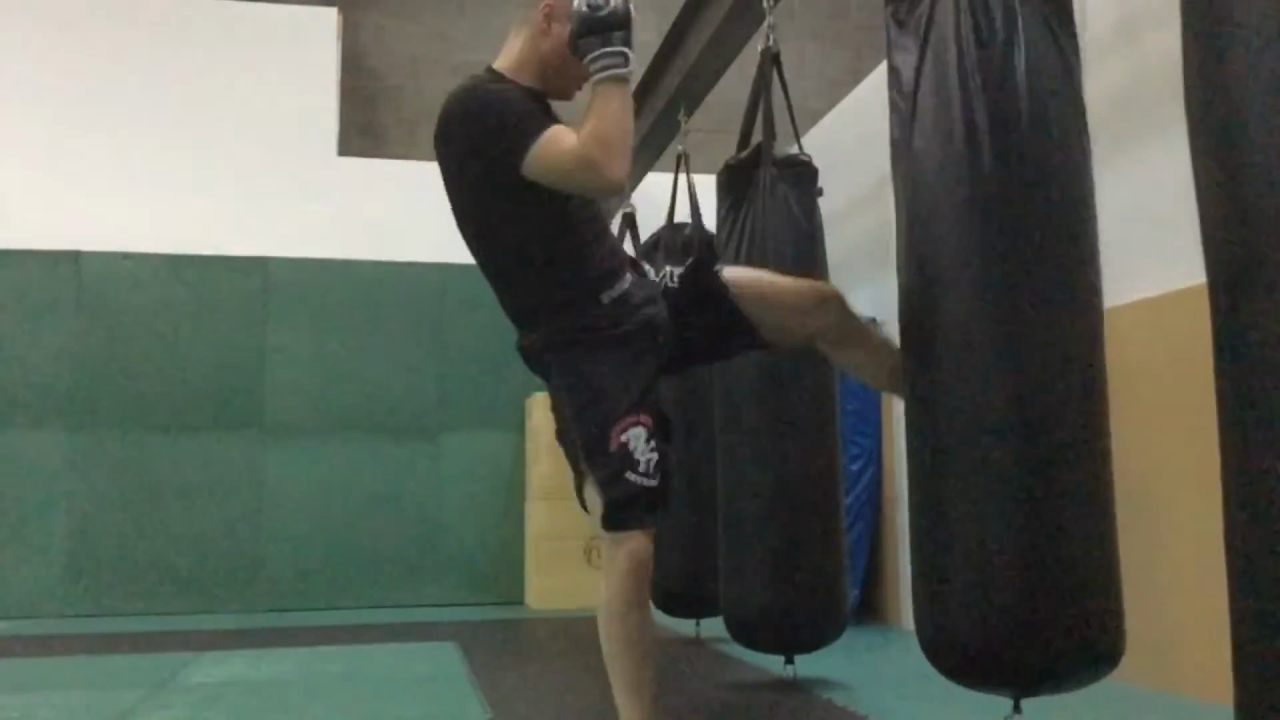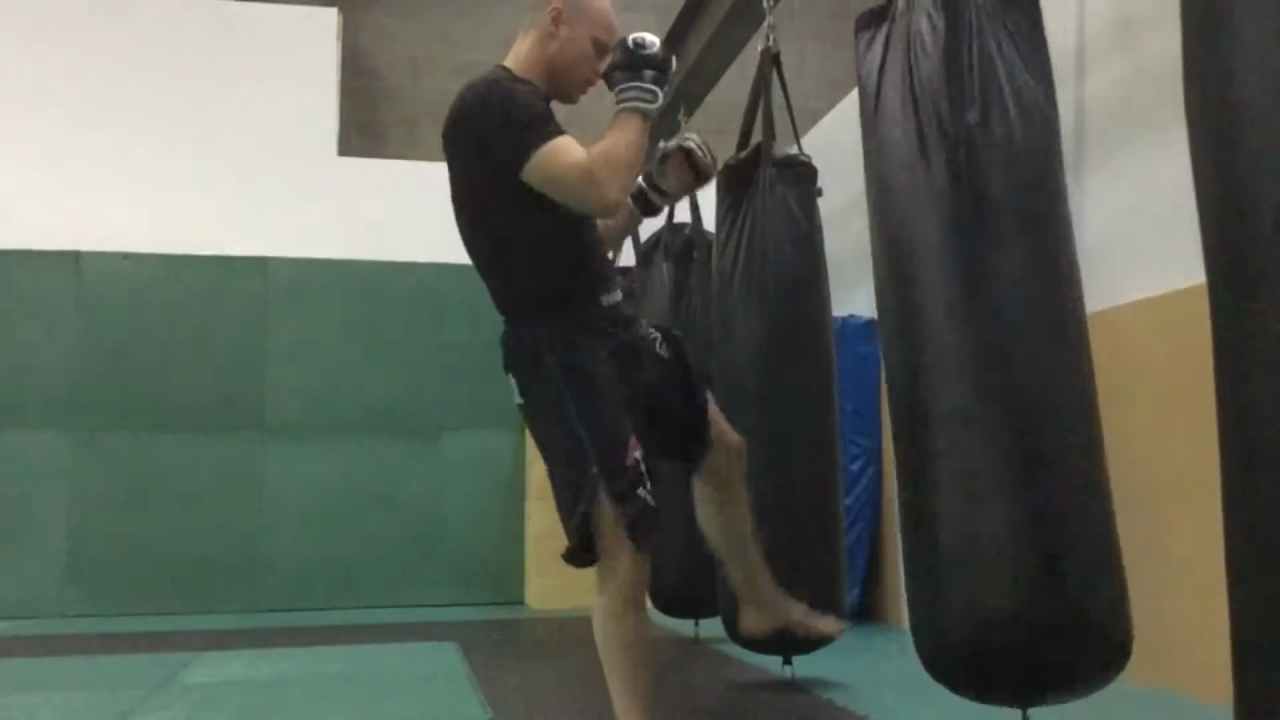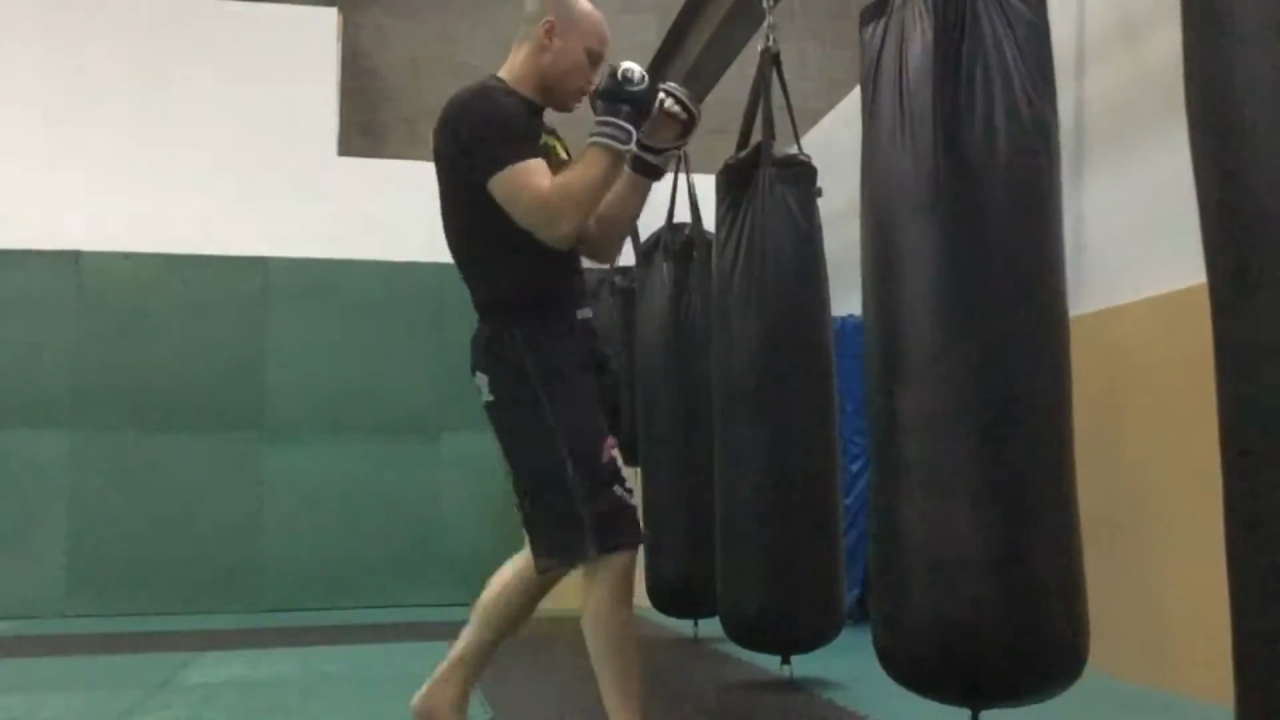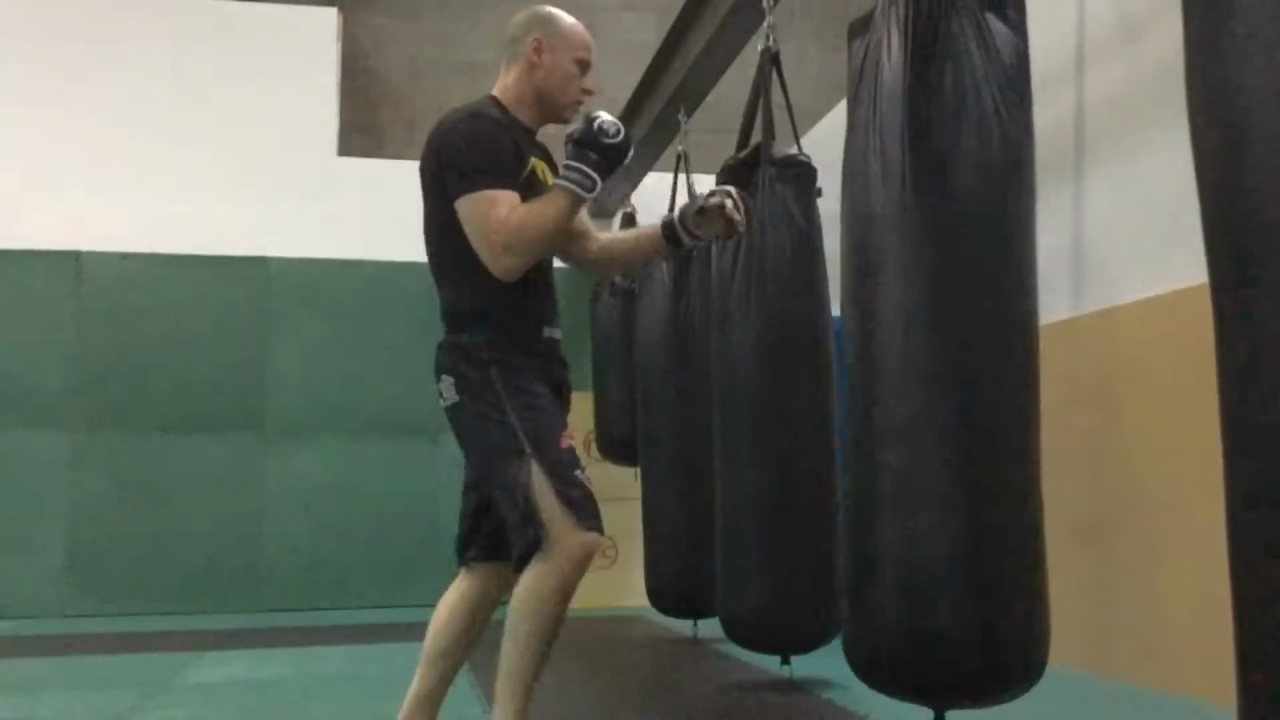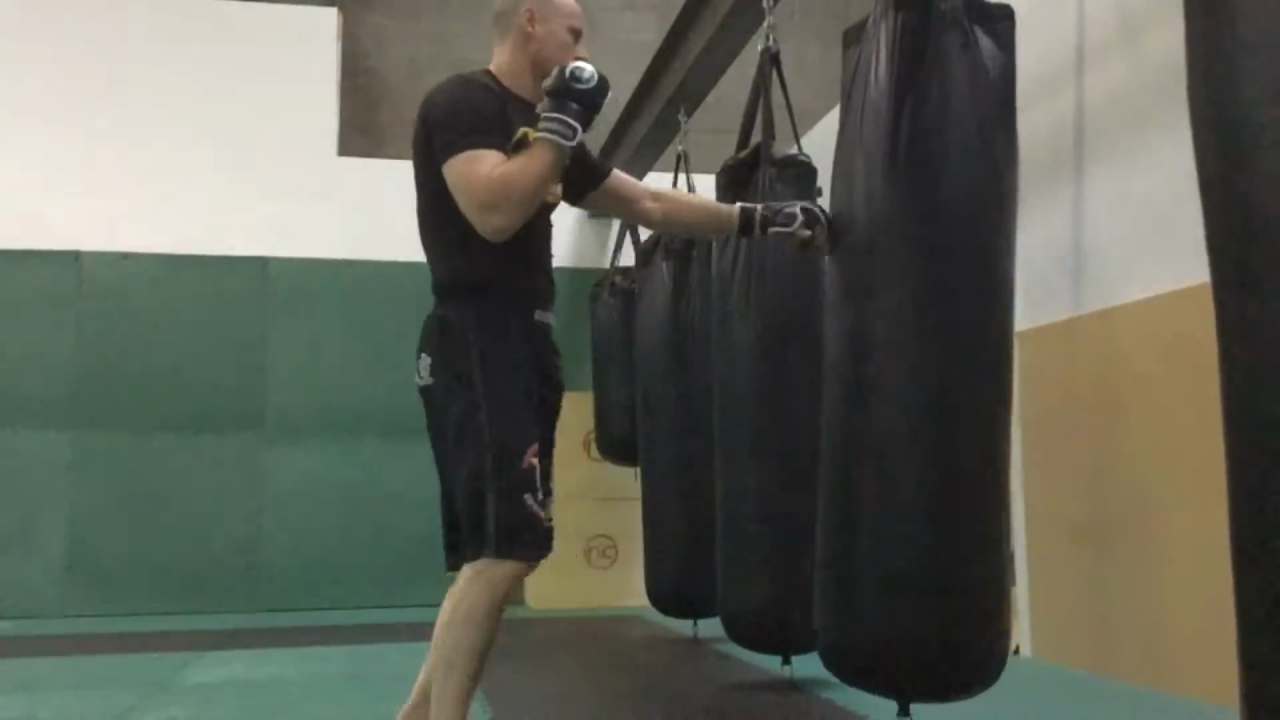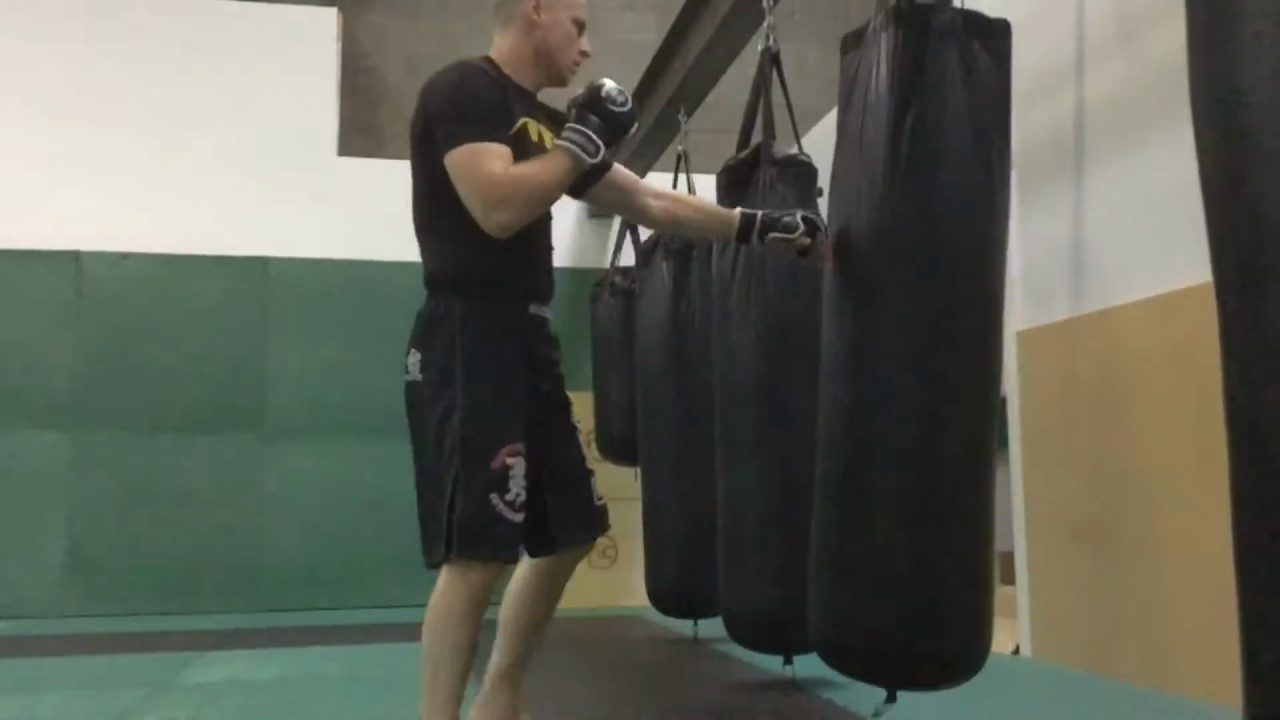
dt=0.2s
person 1, frame 1
left shoulder: (532, 111)
right shoulder: (480, 108)
right elbow: (605, 169)
left hip: (639, 301)
right hip: (580, 349)
left knee: (816, 303)
right knee: (633, 550)
person 1, frame 2
left shoulder: (528, 110)
right shoulder: (488, 105)
right elbow: (592, 190)
left wrist: (654, 191)
right wrist: (637, 93)
left hip: (610, 327)
right hip: (560, 352)
left knee: (725, 450)
right knee: (622, 551)
left ankle: (763, 604)
person 1, frame 3
left shoulder: (535, 128)
right shoulder: (481, 112)
left elbow: (602, 240)
right elbow: (560, 222)
left wrist: (649, 154)
right wrist: (611, 125)
left hip: (560, 348)
right hip: (530, 360)
left knee: (556, 554)
right knee: (609, 552)
person 1, frame 4
left shoulder: (531, 149)
right shoulder: (469, 134)
left elbow: (595, 253)
right elbow: (506, 255)
left wrist: (685, 226)
right wrist: (583, 171)
left hip: (528, 366)
right hip: (490, 367)
left knee: (492, 563)
right knee: (572, 539)
person 1, frame 5
left shoulder: (540, 126)
right shoulder: (462, 102)
left elbow: (651, 206)
right elbow: (492, 212)
left wrist: (760, 219)
right wrist: (563, 123)
left hip: (523, 345)
right hip: (475, 347)
left knee: (504, 549)
right knee: (499, 551)
person 1, frame 6
left shoulder: (541, 121)
right shoulder: (462, 90)
left elbow: (650, 203)
right elbow: (498, 208)
left wrist: (760, 224)
right wrist: (583, 137)
left hip: (521, 339)
right hip: (472, 344)
left knee: (569, 537)
right knee: (478, 554)
